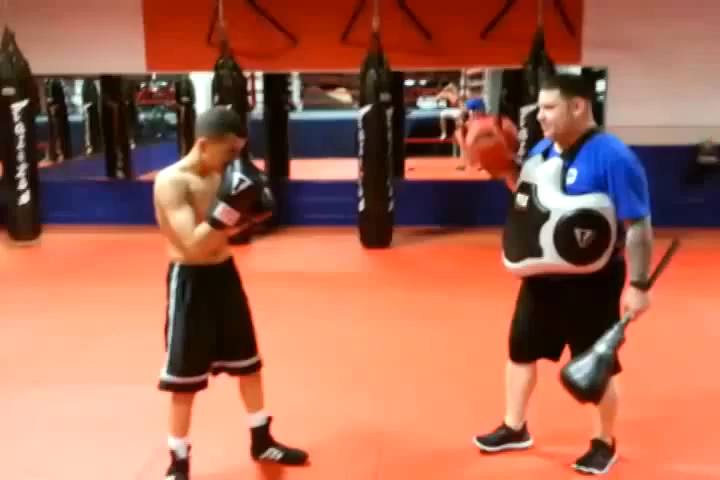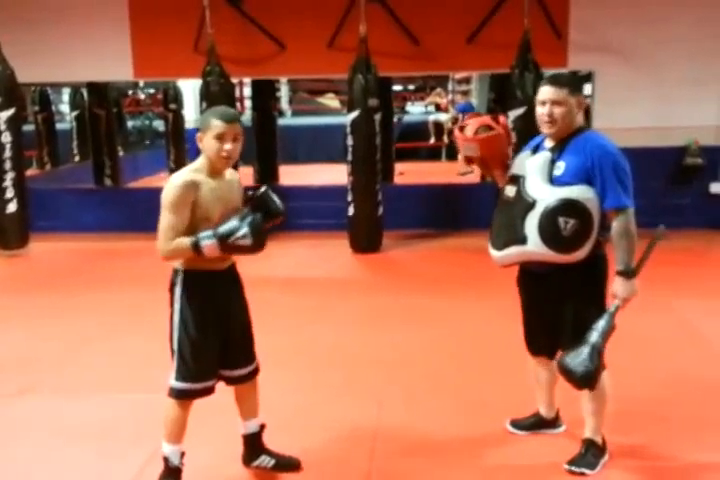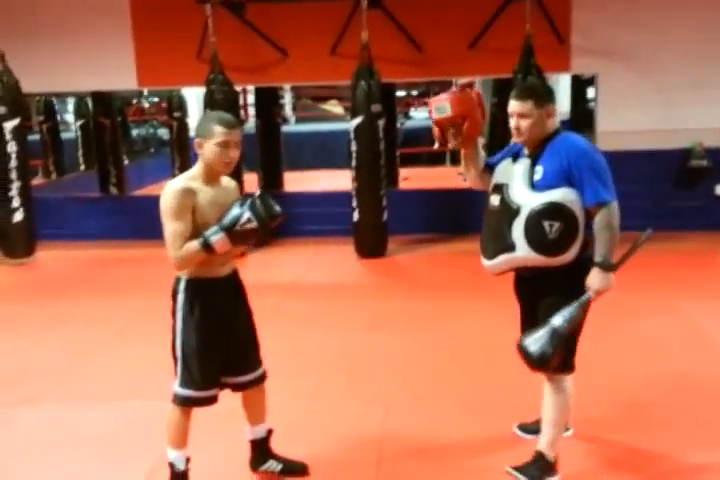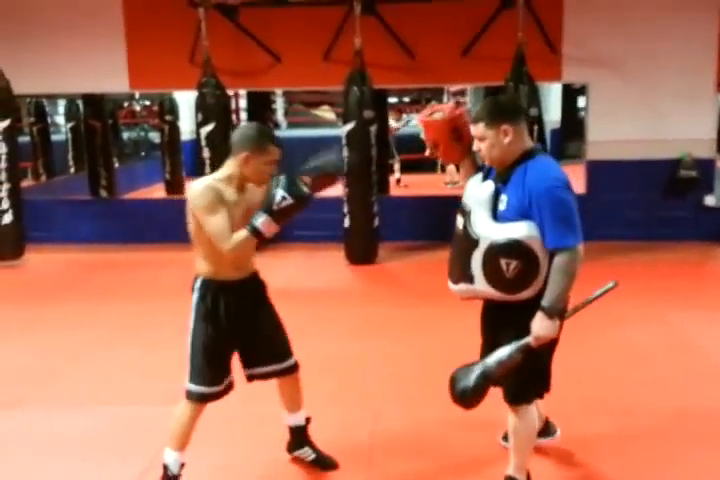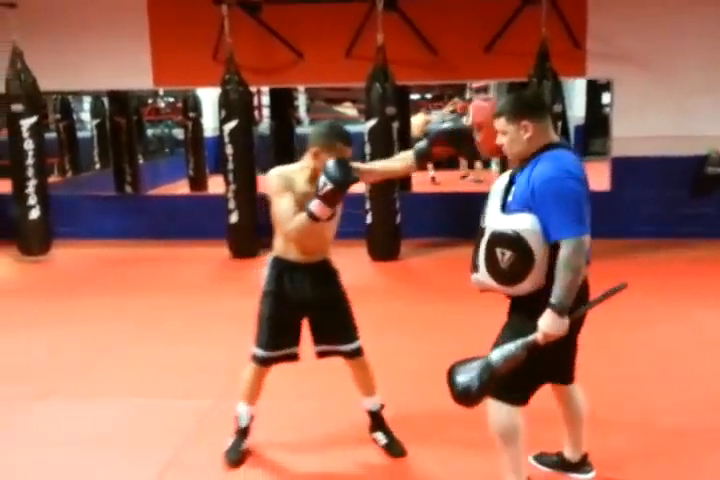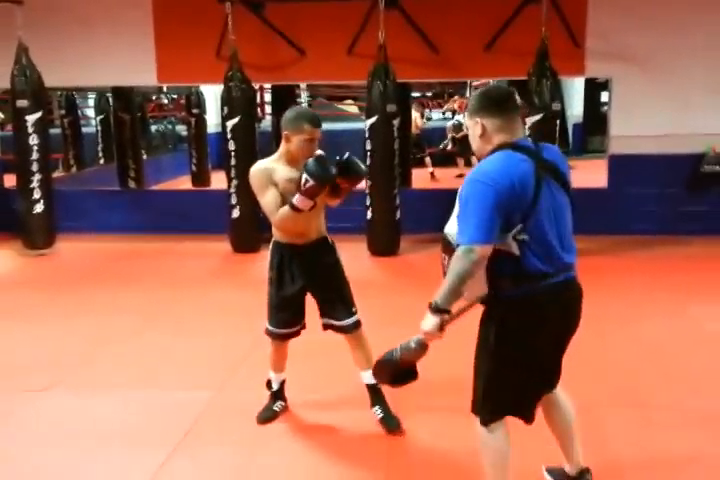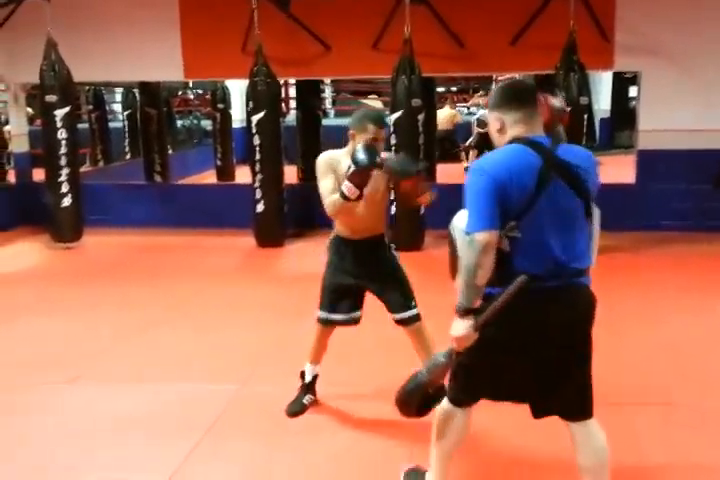
dt=0.5s
person 1, frame 1
left shoulder: (612, 157)
right shoulder: (542, 150)
left elbow: (637, 225)
right elbow: (525, 197)
left wrist: (638, 285)
right wrist: (502, 167)
left hip: (592, 281)
right hip: (543, 276)
right knee: (521, 349)
left ankle: (603, 442)
right ankle: (515, 428)
person 1, frame 2
left shoulder: (598, 152)
right shoulder: (534, 146)
left elbow: (622, 217)
left wrist: (624, 273)
left hip: (578, 273)
right hip: (534, 269)
right knee: (539, 348)
left ankle: (594, 440)
right ankle: (546, 414)
person 1, frame 3
left shoulder: (575, 152)
right shoulder: (516, 151)
left elbow: (606, 211)
right elbow: (480, 180)
left wrist: (602, 265)
right wrist: (466, 140)
left hip: (567, 275)
right hip: (529, 272)
left knee: (555, 362)
right ankle: (553, 419)
person 1, frame 4
left shoulder: (544, 182)
right shoulder: (495, 168)
left elbow: (570, 252)
right elbow: (475, 198)
left wrist: (549, 312)
left hip: (530, 306)
right hip: (497, 298)
left knee: (517, 390)
right knee: (505, 373)
right ankle: (538, 424)
person 1, frame 5
left shoulder: (553, 173)
right shoulder: (546, 163)
left elbow: (574, 245)
right elbow: (526, 215)
left wrist: (557, 308)
right wrist: (500, 152)
left hip: (541, 302)
right hip: (546, 296)
left knee: (502, 394)
right knee: (560, 378)
person 1, frame 6
left shoulder: (486, 177)
right shoulder: (553, 158)
left elbow: (473, 253)
left wrist: (438, 309)
left hip: (519, 306)
right hip: (563, 294)
left knee: (490, 413)
right knee: (544, 385)
person 1, frame 7
left shoulder: (490, 168)
right shoulder: (582, 162)
left elbow: (480, 244)
left wrist: (465, 314)
left hip: (512, 307)
right hip: (572, 301)
left knee: (459, 396)
right knee: (579, 414)
person 2, frame 1
left shoulder: (221, 174)
right shoulder: (171, 182)
right elbow: (194, 243)
left wrist: (248, 212)
right wrist: (227, 206)
left hip: (225, 273)
right hip: (190, 282)
left knee: (248, 363)
right knee: (185, 379)
left ankle: (262, 441)
person 2, frame 2
left shoulder: (233, 179)
right shoulder: (182, 185)
right elbow: (166, 248)
left wrist: (256, 221)
right wrist: (218, 239)
left hip: (229, 280)
right hip: (194, 287)
left knee: (245, 370)
right knee: (186, 384)
left ankle: (254, 449)
person 2, frame 3
left shoulder: (230, 186)
right shoulder: (179, 192)
right elbow: (178, 258)
left wrist: (250, 228)
right wrist: (224, 231)
left hip: (231, 288)
right hip: (197, 295)
left knee: (253, 377)
right knee: (189, 392)
person 2, frame 4
left shoulder: (257, 186)
right shoulder: (205, 192)
right elbow: (229, 249)
right wrist: (271, 216)
left hip: (250, 287)
right hip: (213, 296)
left knee: (288, 369)
right knee: (199, 393)
left ankle: (299, 441)
person 2, frame 5
left shoulder: (345, 174)
right shoulder: (280, 178)
left elbow: (395, 167)
right elbow: (293, 231)
left wrist: (431, 147)
right wrist: (323, 200)
left hip: (322, 273)
right hip: (285, 274)
left knee: (354, 353)
right knee: (262, 359)
left ankle: (378, 424)
right ankle: (241, 430)
person 2, frame 6
left shoulder: (319, 161)
right shoulder: (262, 171)
right elbow: (279, 221)
left wrist: (344, 183)
right wrist: (306, 193)
left hip: (322, 251)
right hip: (286, 257)
left knee: (351, 326)
right knee: (279, 334)
left ankle: (377, 398)
right ankle: (277, 394)
person 2, frame 7
left shoulder: (388, 164)
right shoulder: (330, 160)
right elbow: (331, 207)
right wrist: (352, 183)
left hip: (378, 250)
right hip: (344, 252)
left knee: (412, 321)
right knee: (324, 323)
right ankle: (308, 387)
